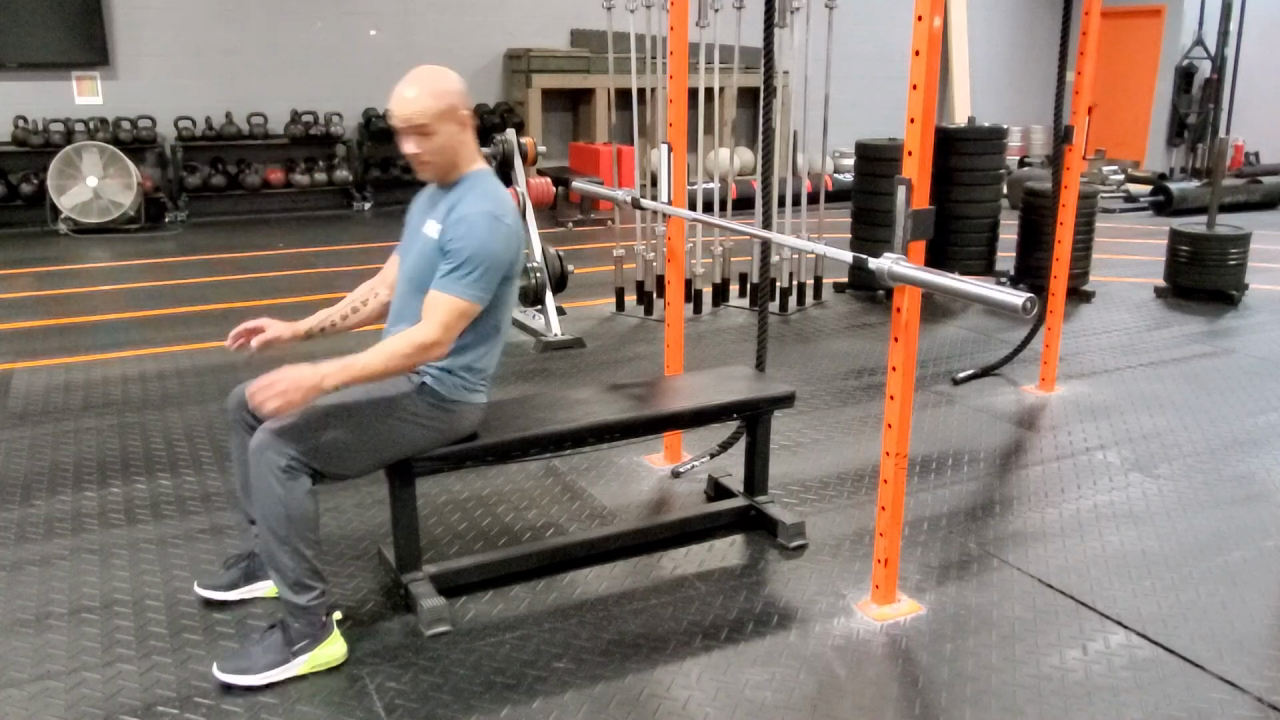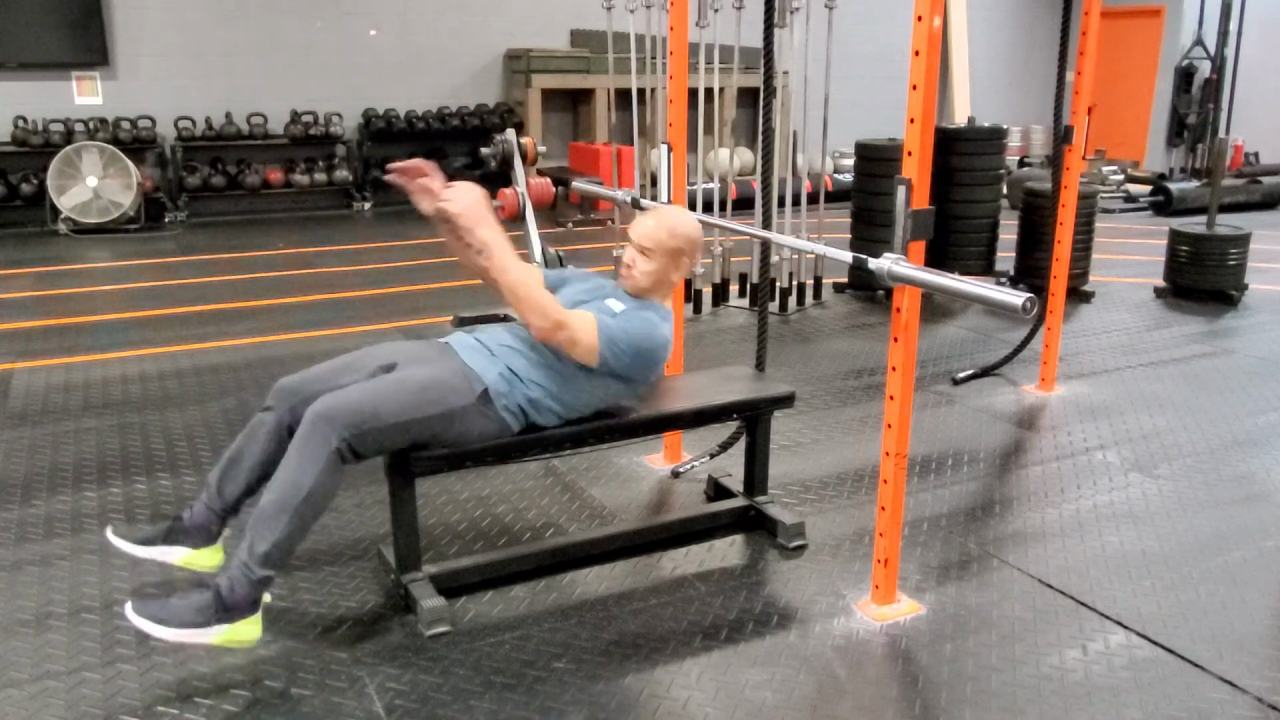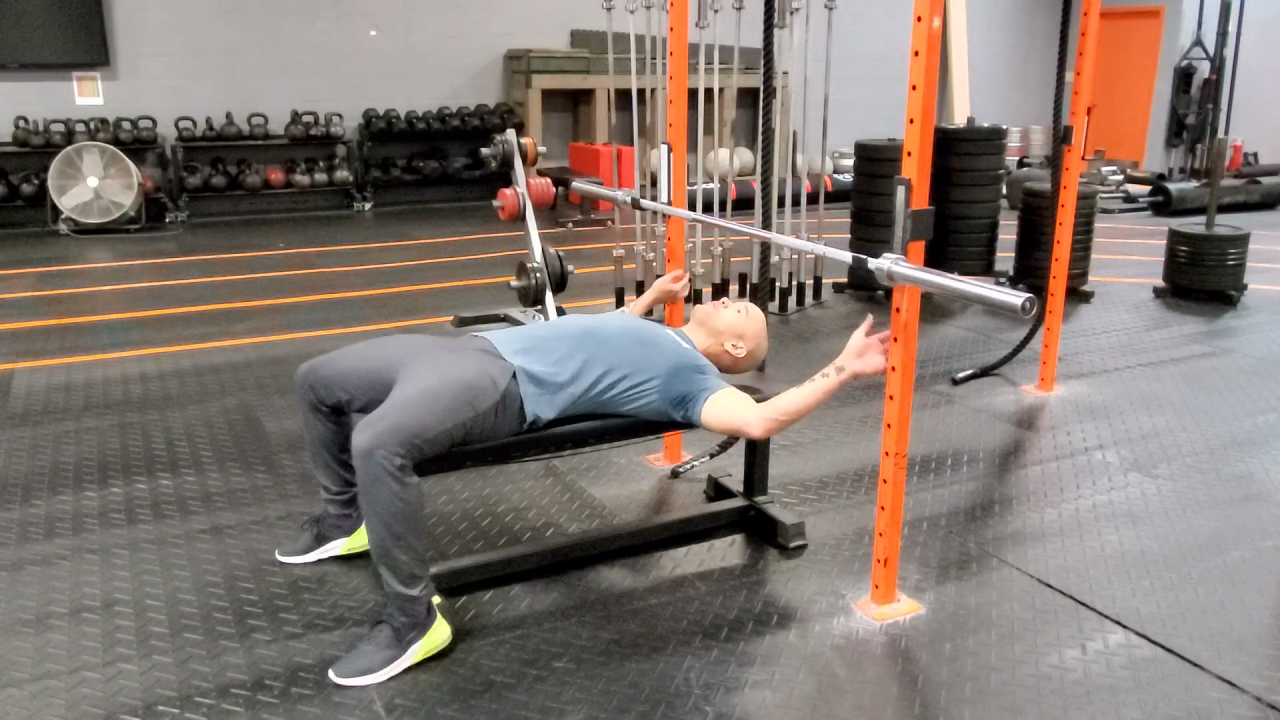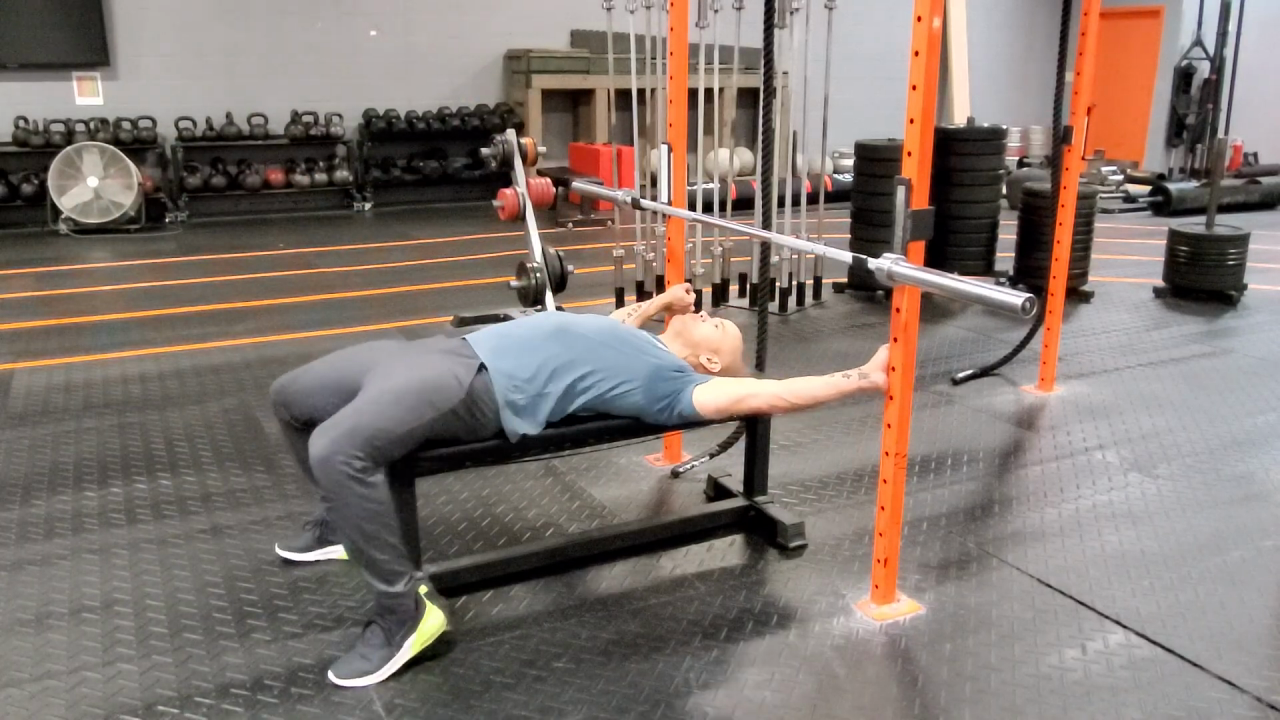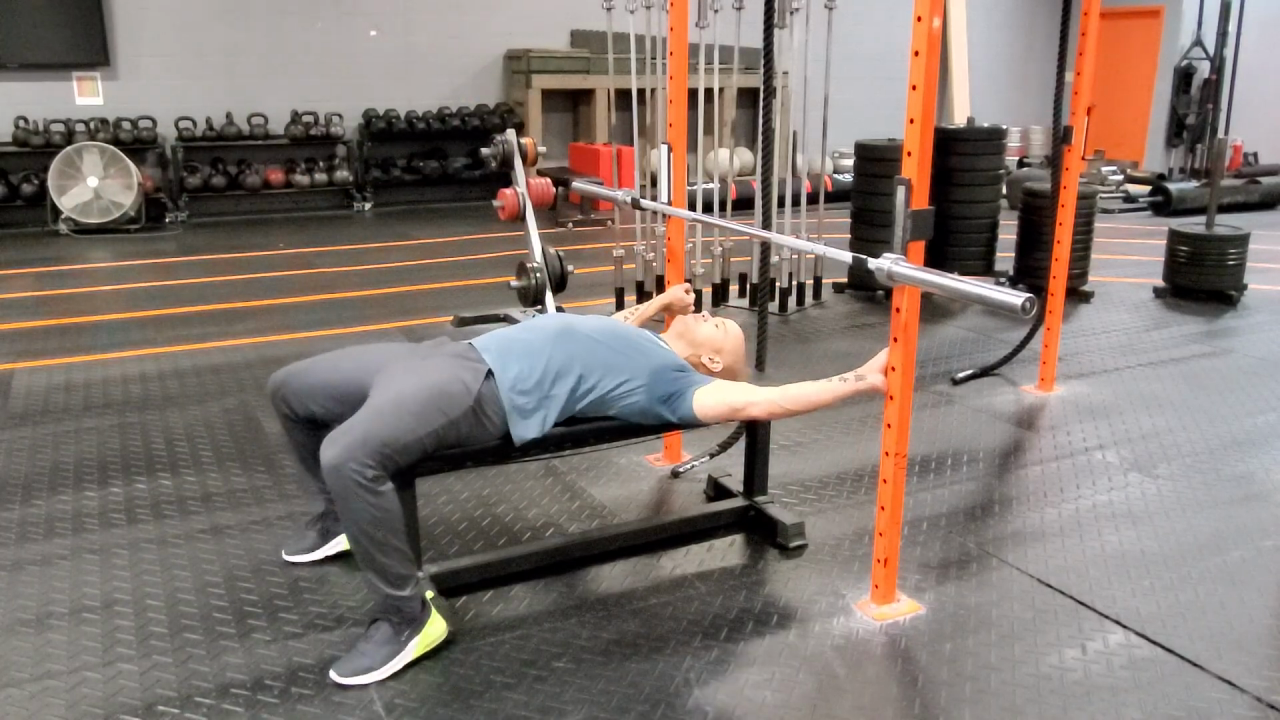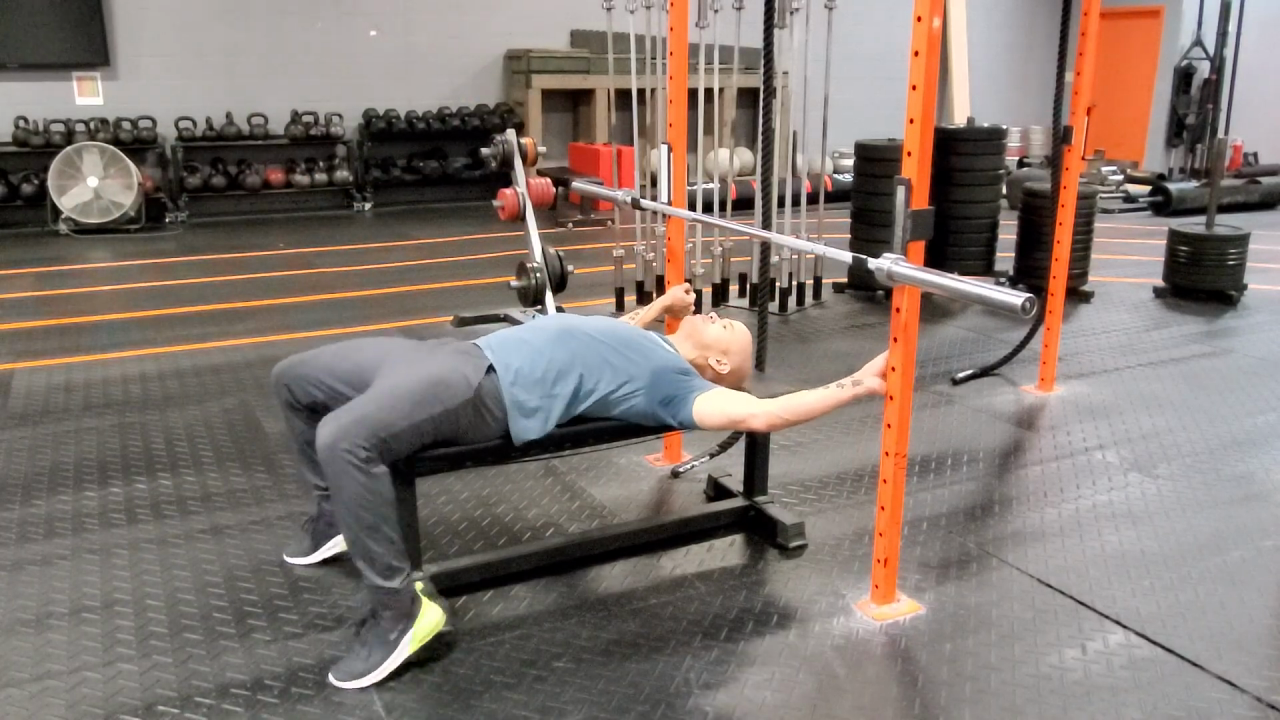
dt=0.7s
person 1, frame 1
left shoulder: (483, 217)
right shoulder: (433, 197)
left elbow: (432, 341)
right elbow: (384, 293)
left wrist: (318, 379)
right wrist: (299, 328)
left hip: (436, 395)
right hip: (393, 366)
left knee: (276, 445)
right knee: (248, 404)
left ankle: (308, 628)
right ankle: (268, 551)
person 1, frame 2
left shoulder: (647, 337)
right shoulder: (600, 285)
left elbow: (546, 324)
right elbow: (497, 271)
left wrist: (485, 225)
right wrist: (447, 215)
left hip: (483, 394)
right hip: (452, 351)
left knee: (329, 421)
right knee: (289, 396)
left ankle: (237, 598)
right ankle: (201, 527)
person 1, frame 3
left shoulder: (692, 377)
right shoulder: (658, 335)
left elbow: (757, 420)
left wrist: (844, 367)
right wrist: (652, 294)
left hip: (504, 385)
right hip: (473, 345)
left knee: (379, 446)
right knee: (318, 382)
left ankle: (413, 621)
right ankle: (345, 518)
person 1, frame 4
left shoulder: (672, 381)
right shoulder: (647, 346)
left elbow: (766, 396)
left wrist: (866, 377)
right wrist: (662, 298)
left hip: (479, 386)
left knee: (337, 448)
right knee: (291, 397)
left ankle: (403, 611)
right ankle: (346, 521)
person 1, frame 5
left shoulder: (675, 383)
right shoulder: (648, 346)
left elbow: (760, 401)
left wrist: (864, 379)
right wrist: (661, 301)
left hip: (483, 393)
left knee: (349, 456)
right knee: (290, 391)
left ankle: (408, 615)
right ankle: (344, 516)
person 1, frame 6
left shoulder: (677, 384)
right shoulder: (651, 347)
left elbow: (761, 414)
left wrist: (861, 382)
right wrist: (664, 302)
left hip: (487, 391)
right hip: (461, 352)
left knee: (342, 437)
right knee: (295, 380)
left ankle: (398, 607)
right ankle: (338, 516)
